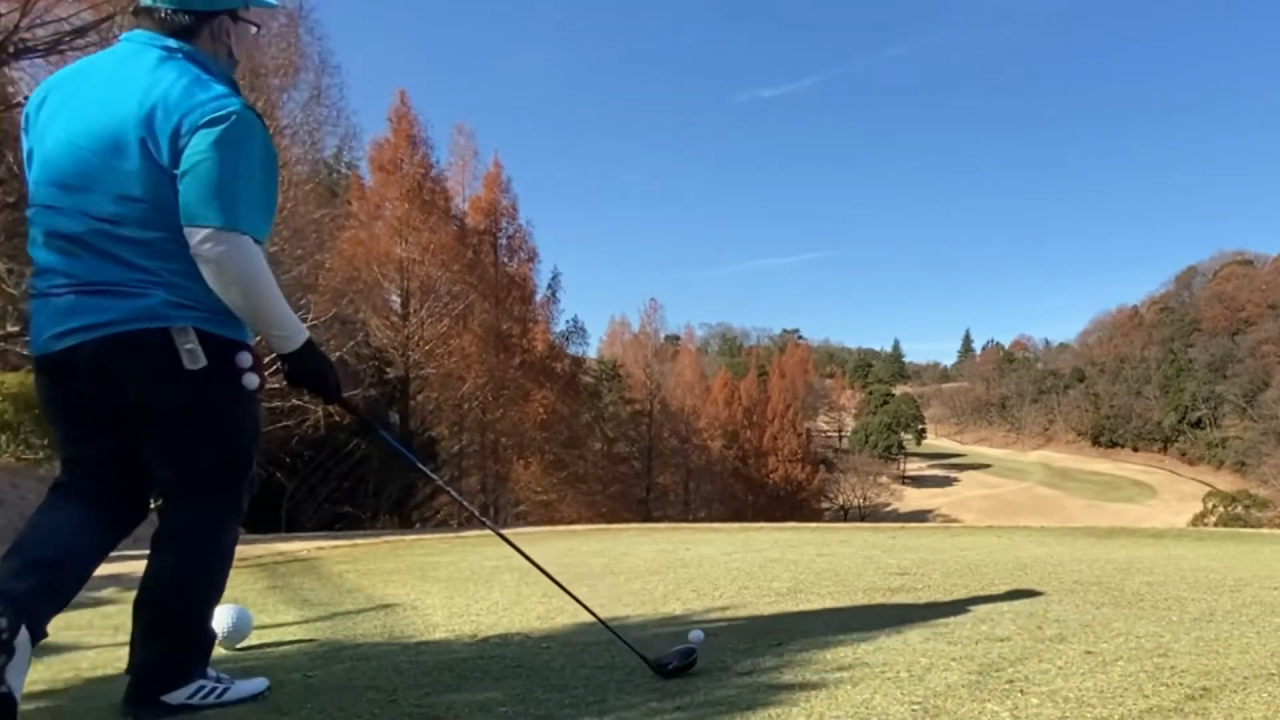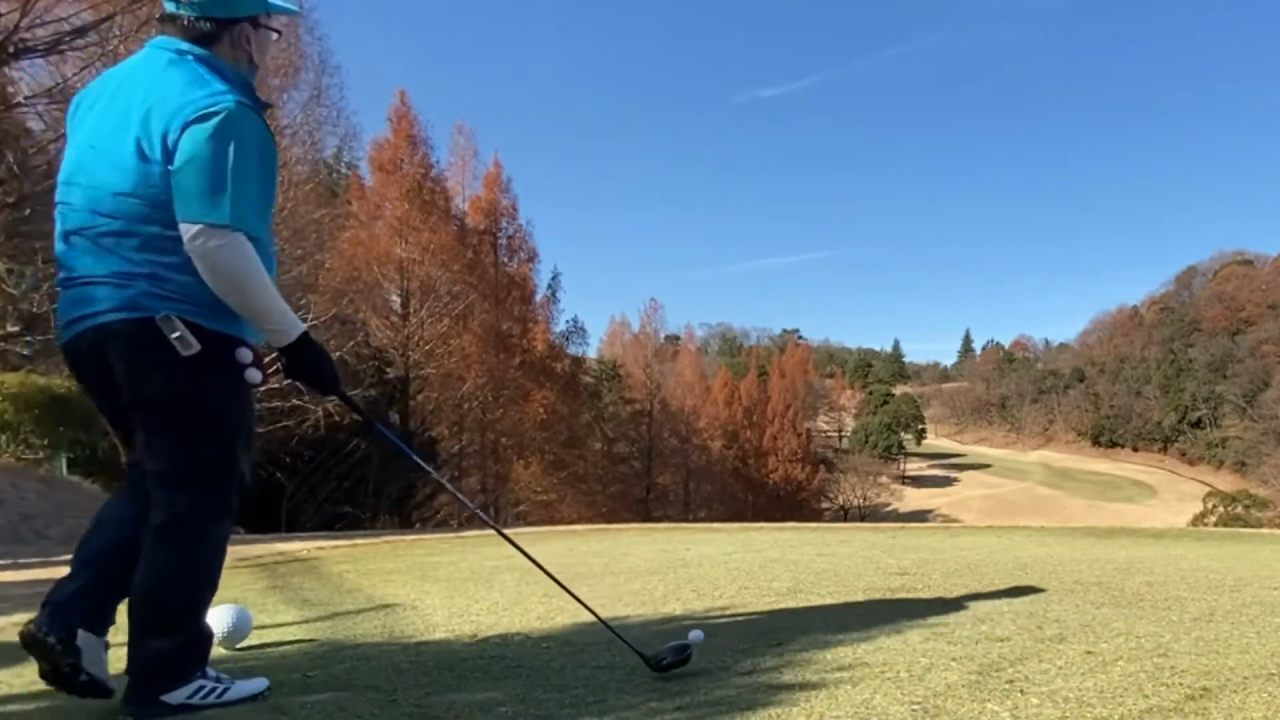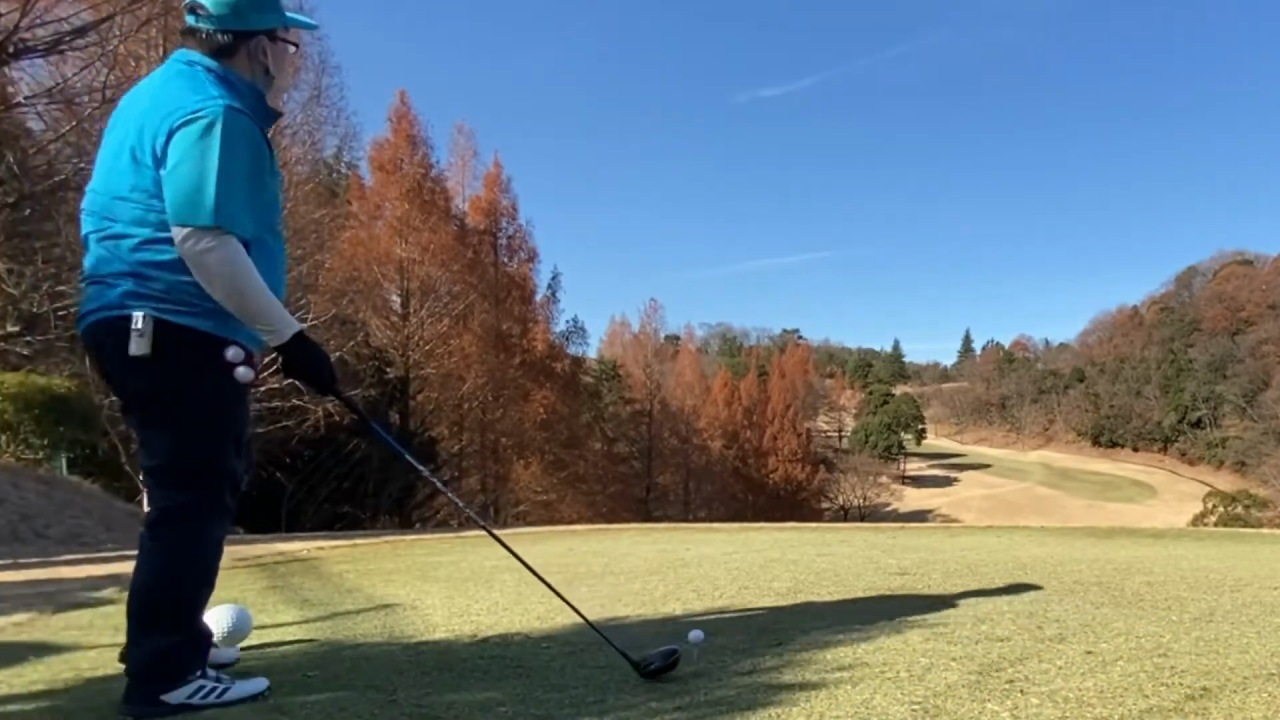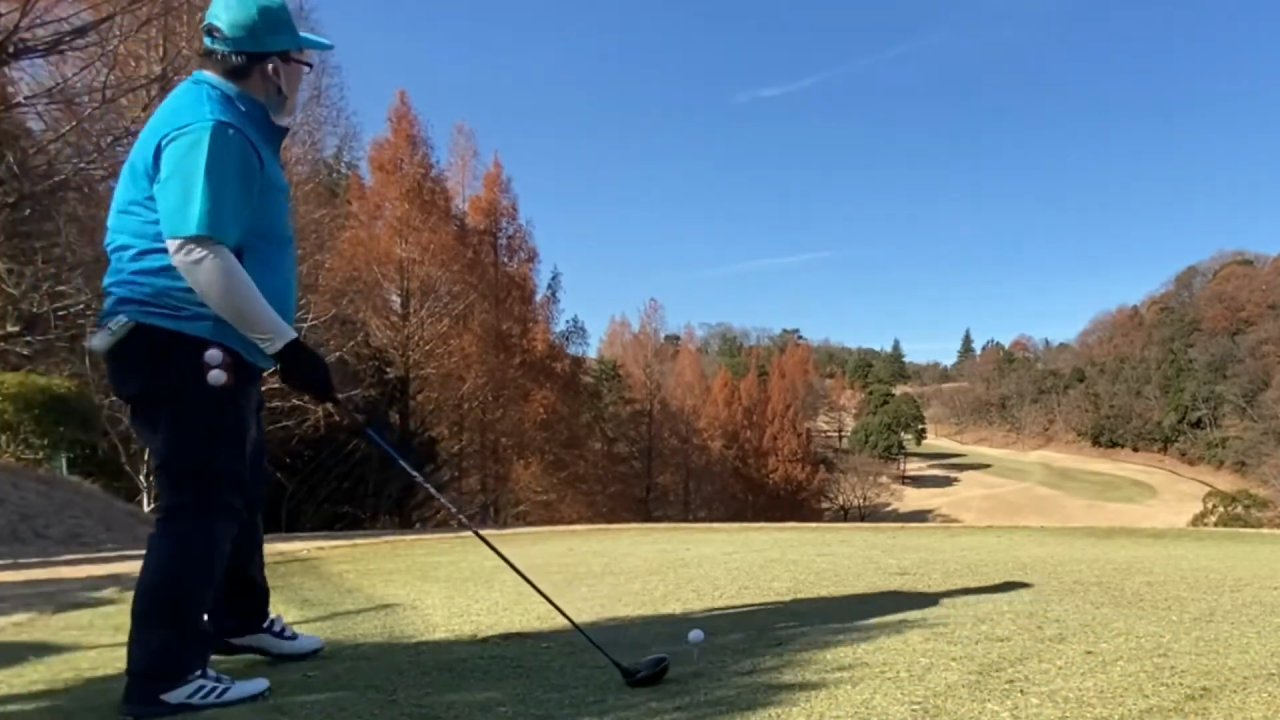
dt=0.1s
person 1, frame 1
right shoulder: (212, 108)
right elbow: (218, 244)
right wrist: (294, 344)
left hip: (68, 338)
right hip: (181, 344)
left knee: (92, 501)
right knee: (199, 511)
person 1, frame 2
left shoulder: (103, 90)
right shoulder: (216, 107)
right elbow: (213, 240)
right wrist: (292, 337)
left hip: (95, 326)
right hip: (181, 334)
left knee: (154, 485)
right knee: (190, 501)
left ankle: (69, 619)
person 1, frame 3
left shoulder: (149, 95)
right shoulder: (216, 112)
right elbow: (205, 240)
right wrist: (288, 336)
left hip: (126, 326)
right hip: (180, 331)
left knee: (180, 485)
right knee: (191, 497)
left ankle: (162, 637)
person 1, frame 4
left shoulder: (228, 126)
right shoulder: (208, 129)
right elbow: (198, 254)
left wrist: (275, 347)
right wrist: (286, 346)
left hip: (211, 348)
right hip: (180, 347)
left knee: (234, 492)
right knee: (199, 504)
left ankle: (239, 620)
